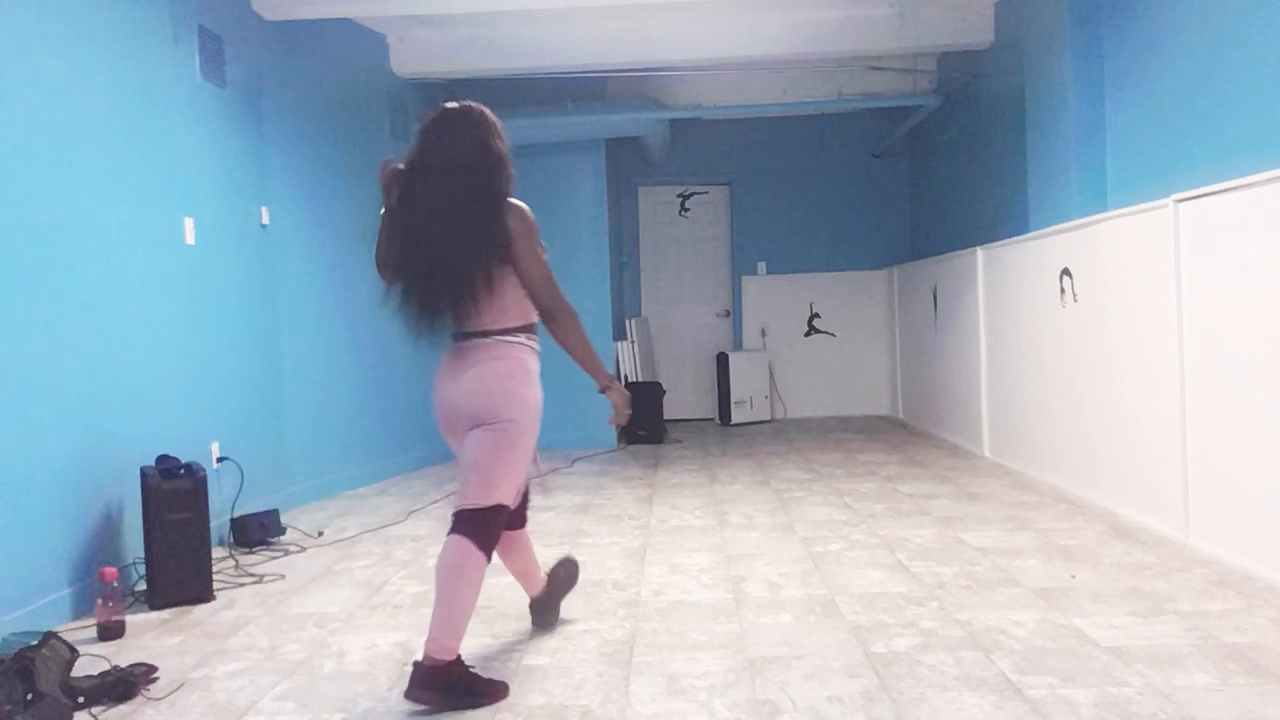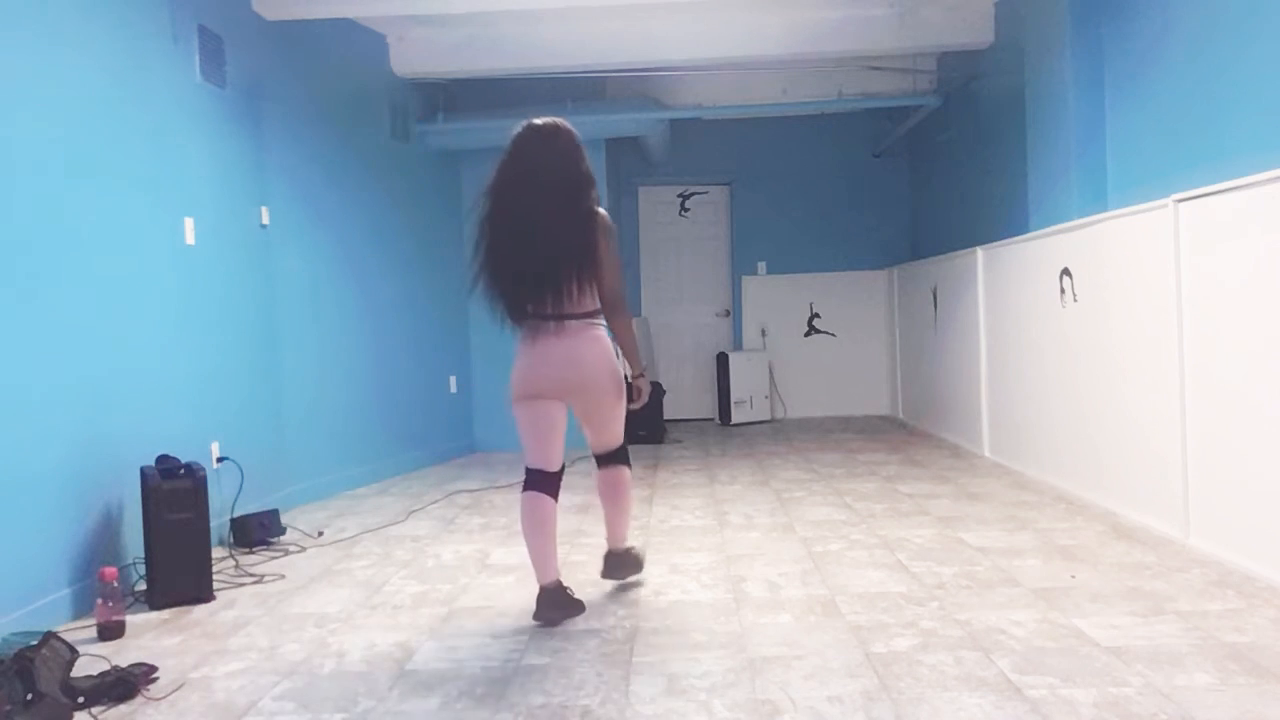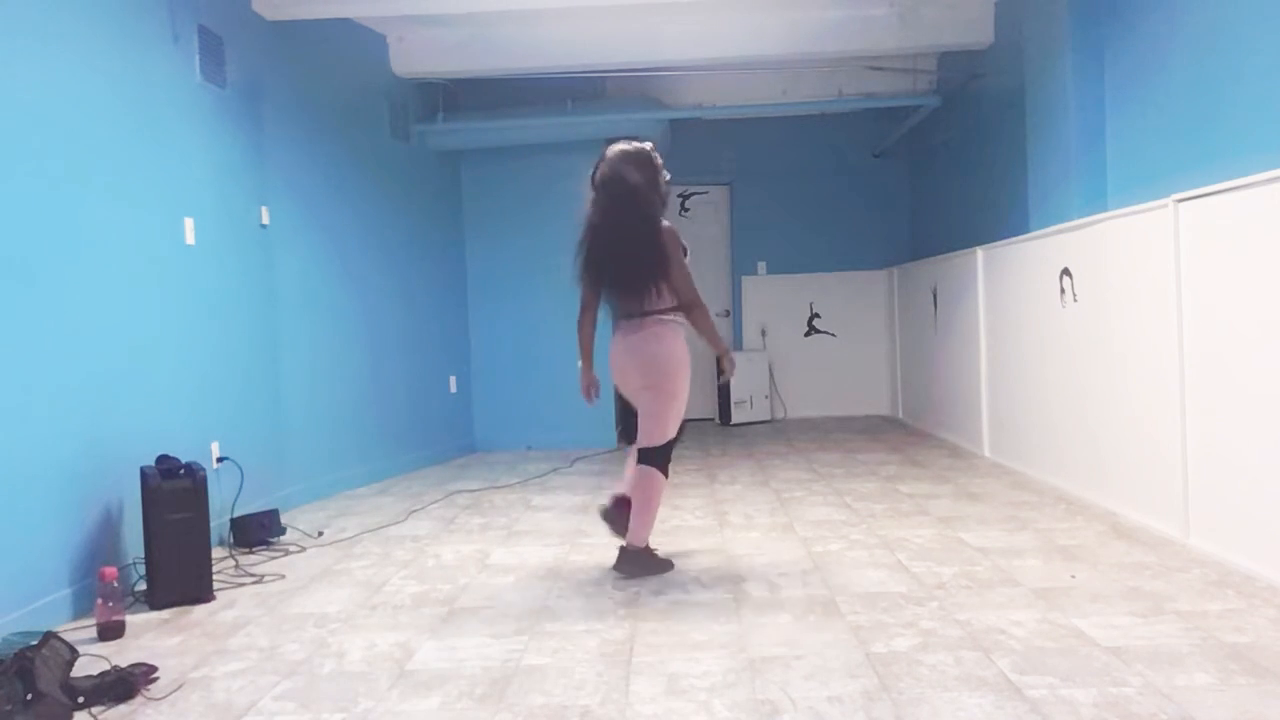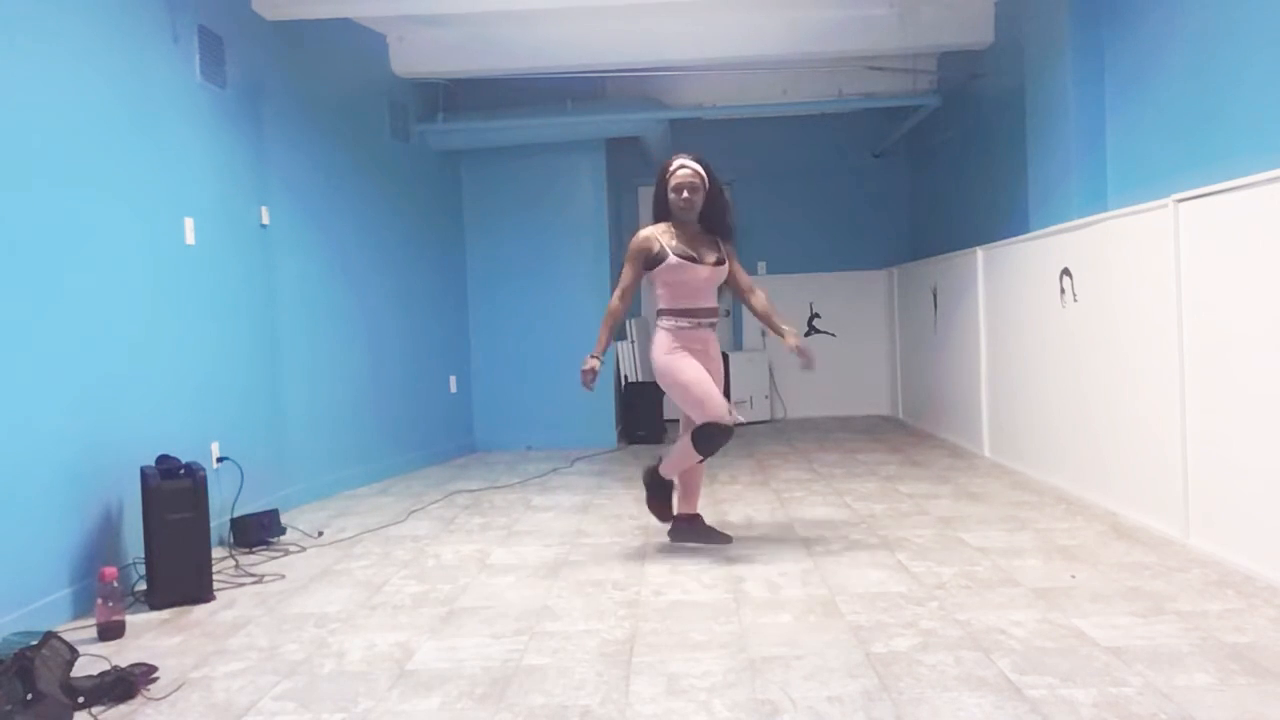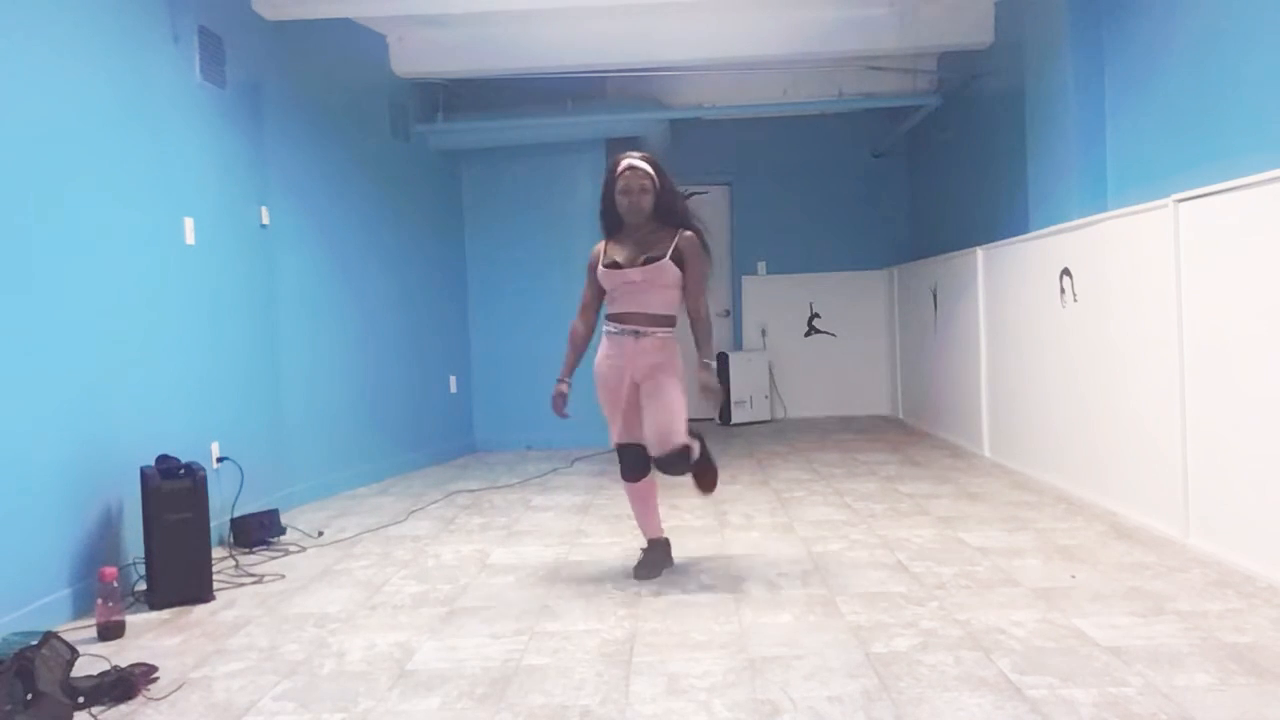
dt=0.7s
person 1, frame 1
left shoulder: (423, 224)
right shoulder: (509, 216)
left elbow: (389, 269)
right elbow: (554, 310)
left wrist: (394, 196)
right wrist: (606, 380)
left hip: (453, 381)
right hip: (504, 379)
left knee: (506, 500)
right knee: (480, 516)
left ankle: (541, 593)
right ankle: (438, 663)
person 1, frame 2
left shoulder: (505, 224)
right shoulder: (593, 220)
left elbow: (511, 298)
right elbow: (613, 303)
right wrist: (637, 368)
left hip: (532, 359)
right hip: (587, 353)
left knee: (540, 472)
right knee: (612, 453)
left ankle: (550, 588)
right ankle: (618, 551)
person 1, frame 3
left shoulder: (601, 234)
right shoulder: (659, 232)
left elbow: (588, 308)
right elbow: (687, 299)
left wrist: (586, 366)
right wrist: (721, 349)
left hip: (624, 349)
right hip: (661, 345)
left knee: (656, 436)
right knee: (655, 446)
left ankle: (625, 503)
right ankle: (635, 549)
person 1, frame 4
left shoulder: (719, 243)
right shoulder: (649, 240)
left elbow: (749, 292)
right elbow: (621, 297)
left wrist: (786, 332)
right wrist: (597, 353)
left hip: (708, 346)
right hip: (672, 345)
left knee: (699, 432)
right knee: (719, 423)
left ankle: (686, 518)
right ankle: (661, 475)
person 1, frame 5
left shoulder: (683, 243)
right shoulder: (602, 250)
left elbow: (698, 308)
right elbow: (585, 316)
left wrist: (705, 366)
right wrist: (566, 376)
left hip: (661, 355)
right hip: (612, 357)
left knee: (666, 451)
right knee: (629, 453)
left ankle: (692, 451)
right ankle: (656, 544)
